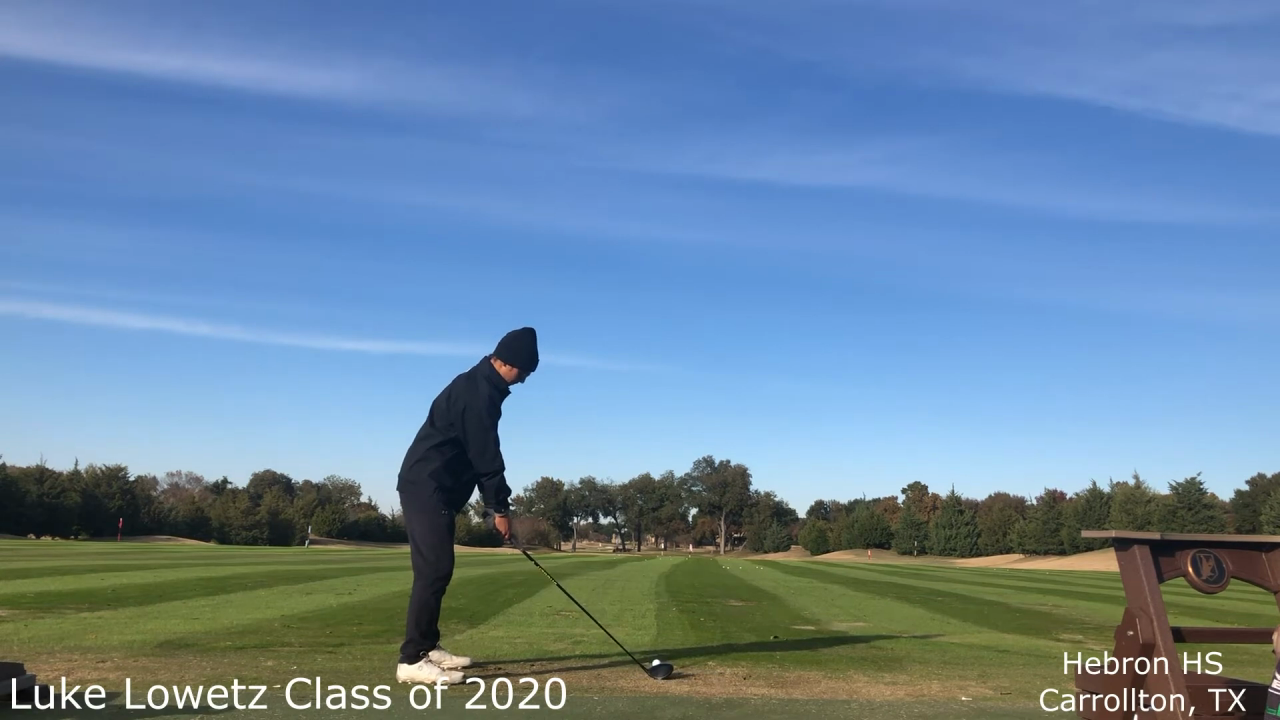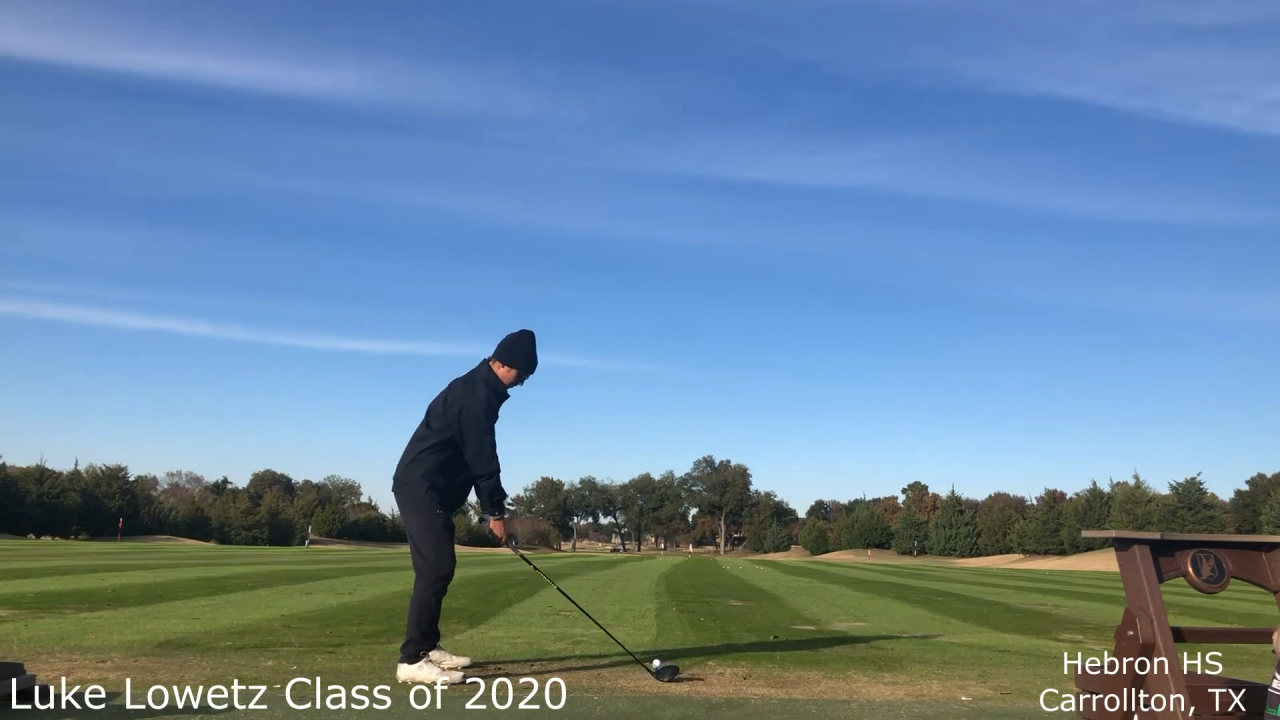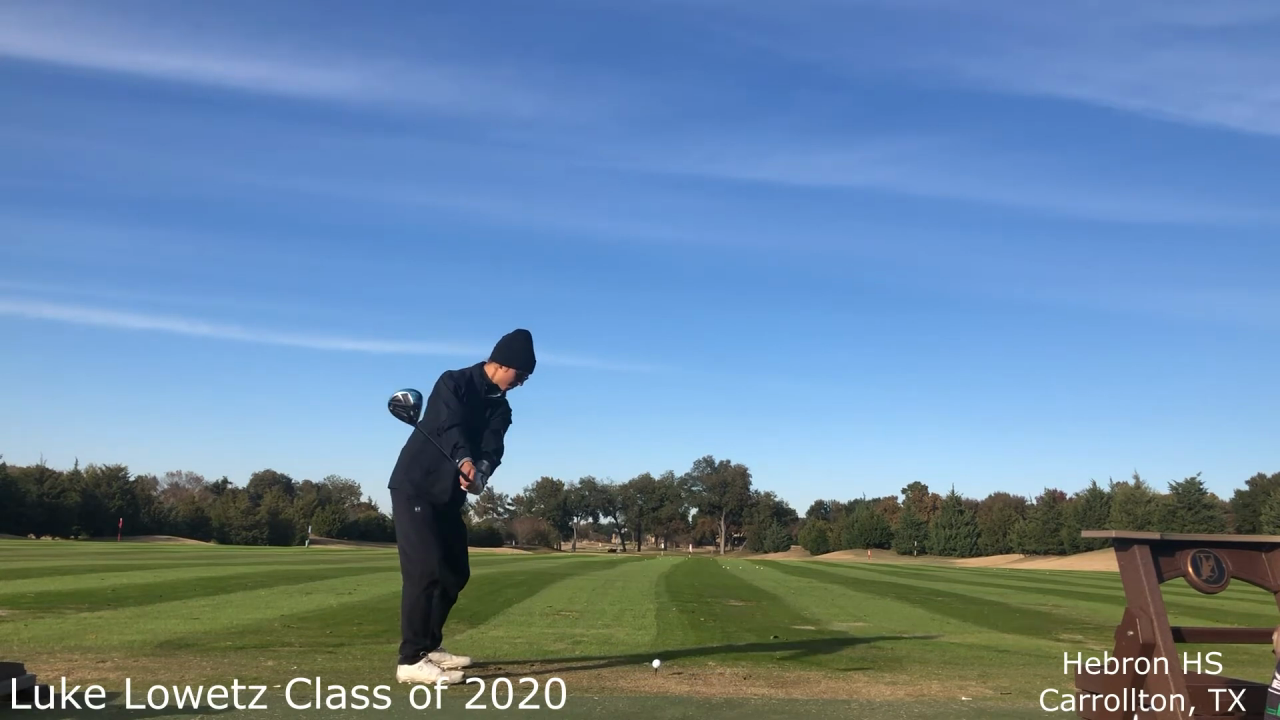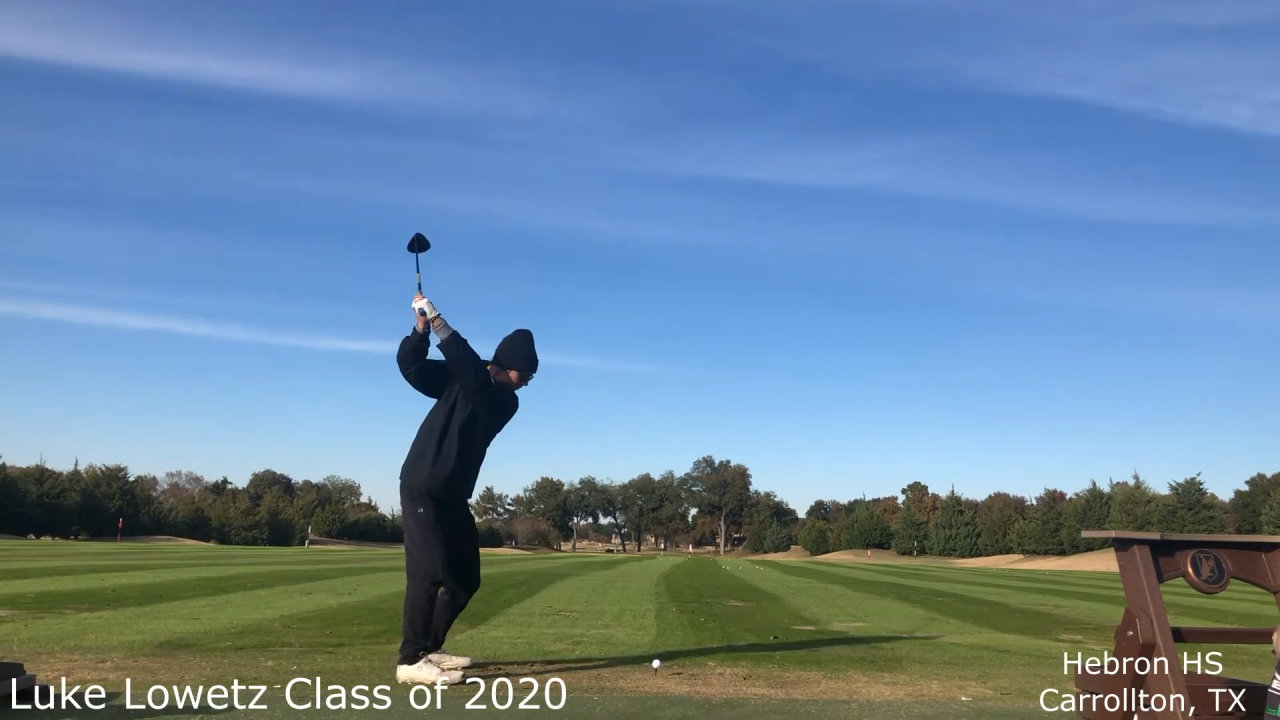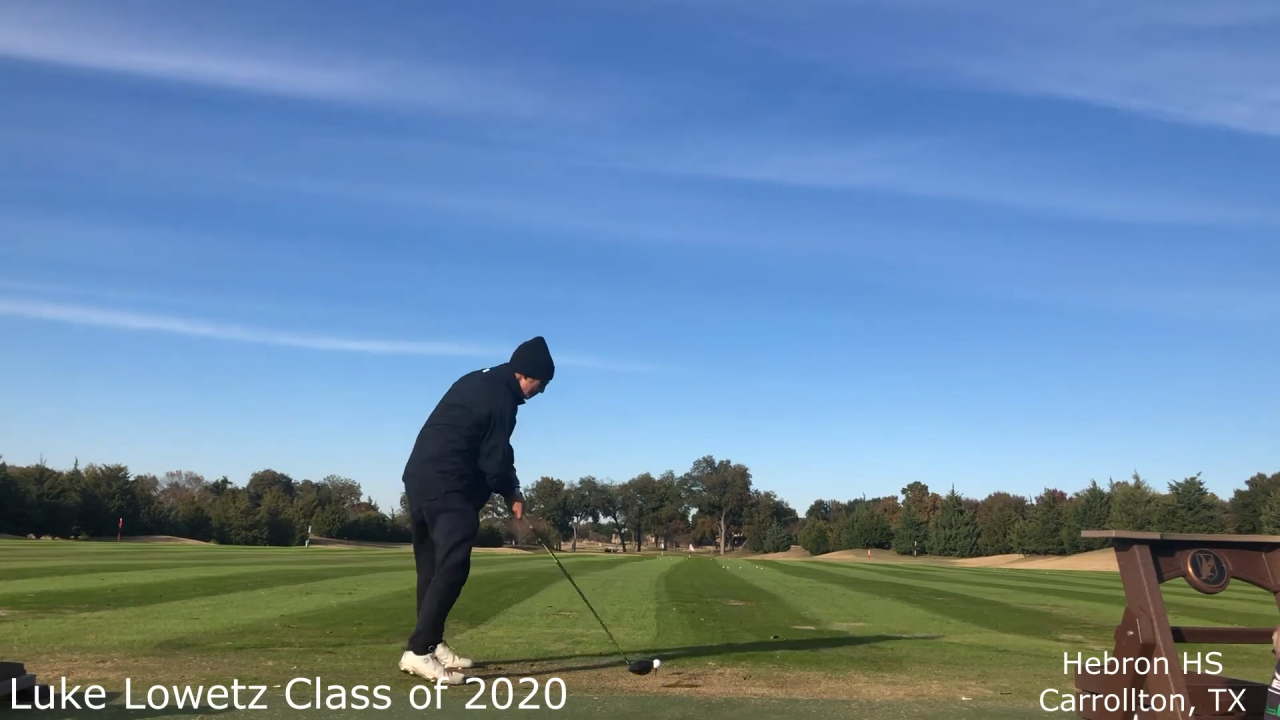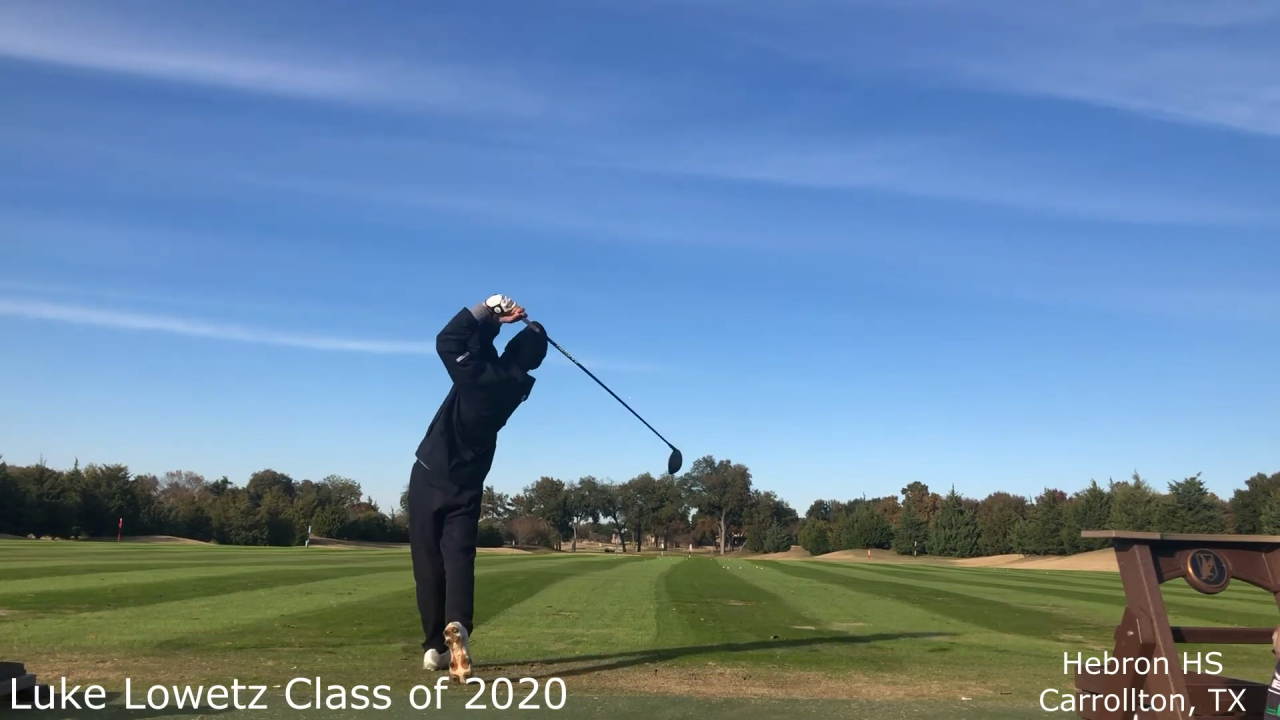
dt=0.4s
person 1, frame 1
left shoulder: (478, 386)
right shoulder: (479, 393)
left elbow: (478, 455)
right elbow: (485, 457)
left wrist: (492, 503)
right wrist: (500, 507)
left hip: (432, 487)
right hip: (428, 488)
left knee: (438, 569)
right knee: (434, 570)
left ankle: (428, 647)
right ankle: (412, 659)
person 1, frame 2
left shoulder: (478, 390)
right shoulder: (476, 395)
left elbow: (477, 458)
right elbow: (481, 459)
left wrist: (488, 507)
right wrist: (495, 512)
left hip: (430, 488)
right hip: (423, 488)
left knee: (439, 568)
right knee: (435, 568)
left ankle: (428, 647)
right ankle: (412, 659)
person 1, frame 3
left shoulder: (499, 407)
right shoulder: (454, 383)
left elbow: (491, 448)
right elbow: (451, 425)
left wrist: (478, 470)
right wrist: (464, 458)
left hip: (446, 496)
right hip: (414, 488)
left knee: (453, 573)
right knee: (424, 570)
left ankle: (428, 647)
right ankle: (411, 660)
person 1, frame 4
left shoulder: (504, 402)
right shoulder: (454, 375)
left elbow: (472, 371)
right elbow: (410, 366)
left wrist: (436, 321)
right wrist: (421, 328)
left hip: (454, 496)
right hip: (421, 488)
left knee: (465, 578)
right knee: (428, 571)
left ankle: (430, 647)
right ankle: (411, 659)
person 1, frame 5
left shoulder: (479, 381)
right shoulder: (501, 399)
right elbow: (494, 458)
left wrist: (507, 490)
right wrist: (512, 494)
left hip: (423, 480)
right hip: (447, 488)
left knee: (431, 567)
right knee: (452, 566)
left ankle: (432, 645)
right ankle: (419, 651)
person 1, frame 6
left shoulder: (482, 377)
right shoulder: (515, 389)
left elbow: (448, 343)
right elbow: (479, 346)
left wrist: (487, 309)
right wrist: (492, 317)
left hip: (429, 479)
right hip: (464, 488)
left knee: (427, 566)
right knee: (458, 560)
left ankle: (435, 645)
right ankle: (456, 625)
